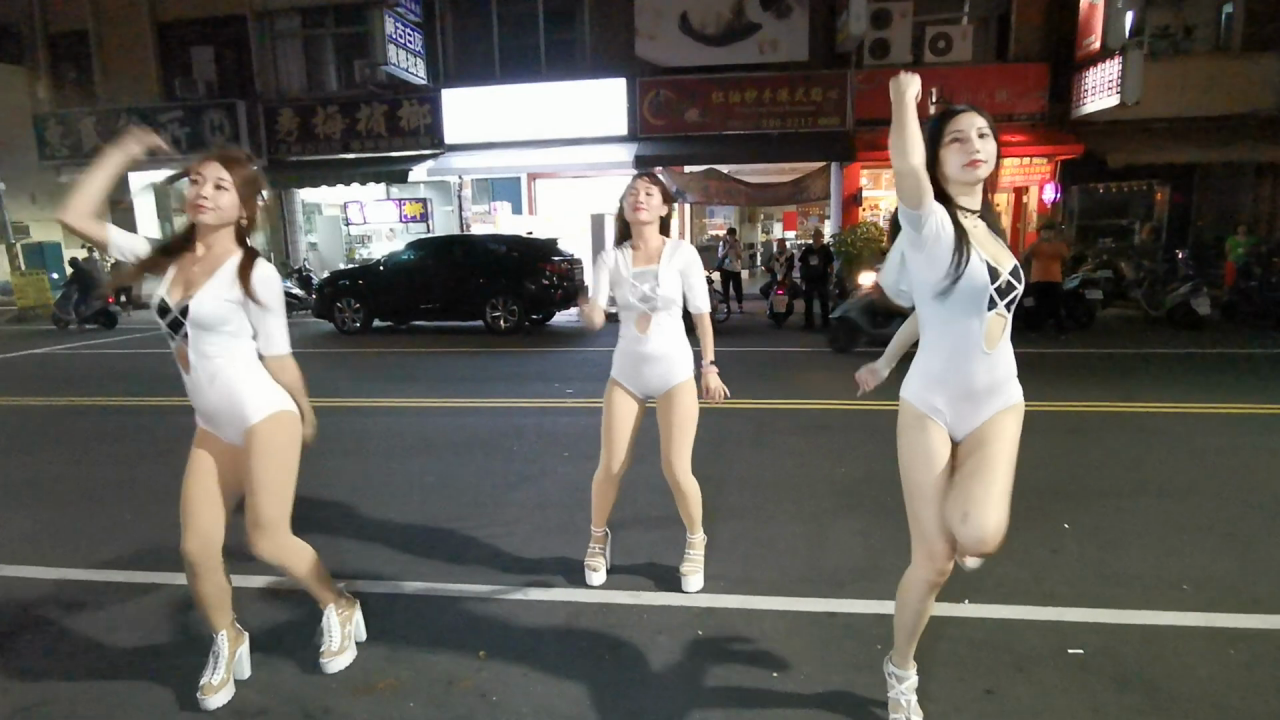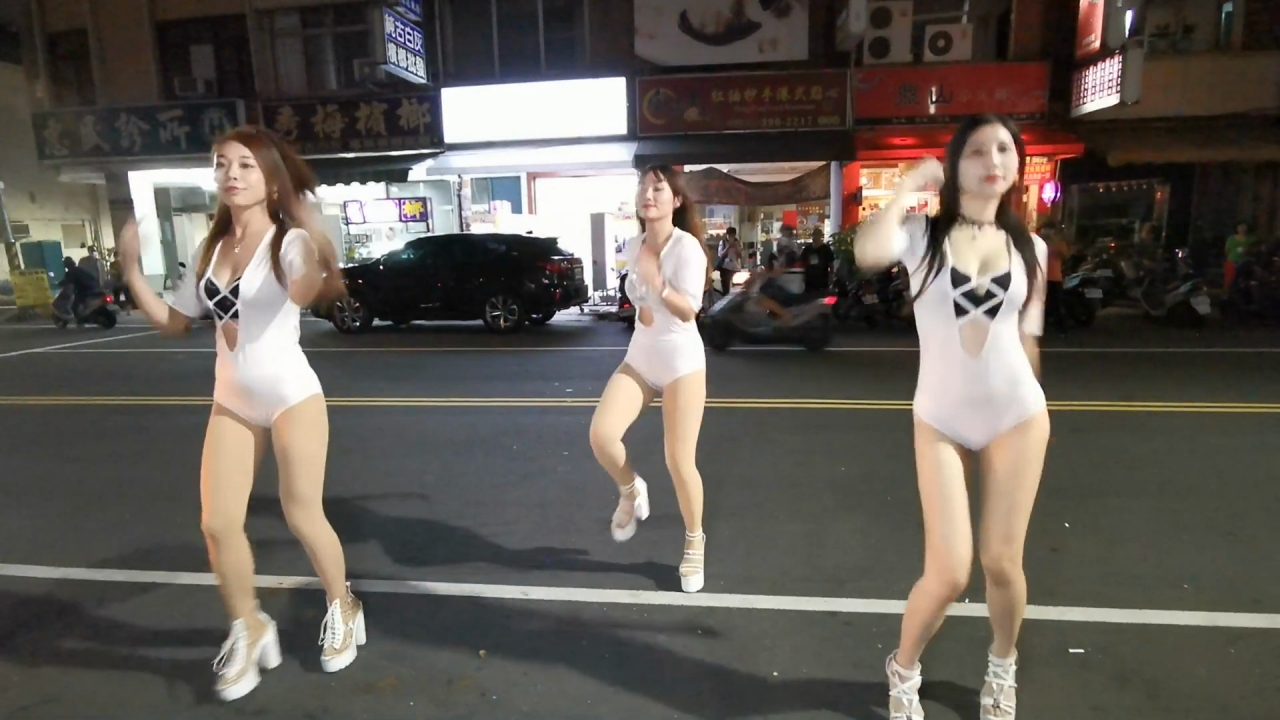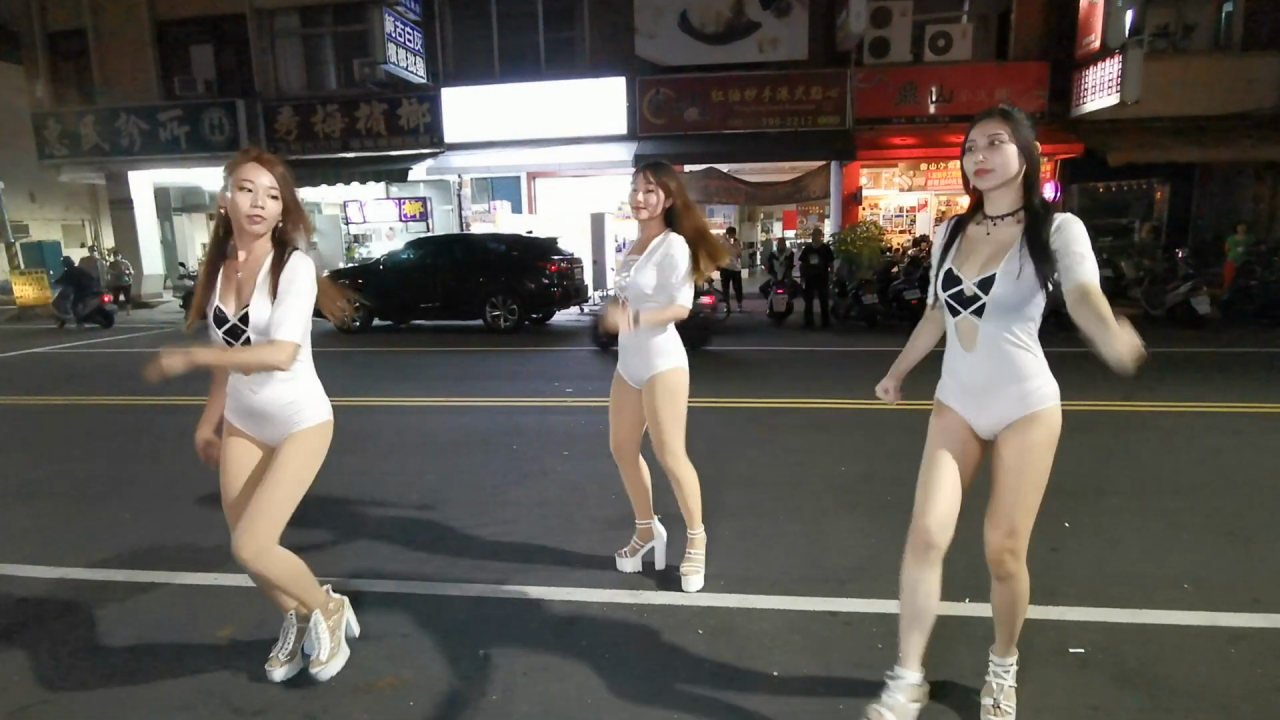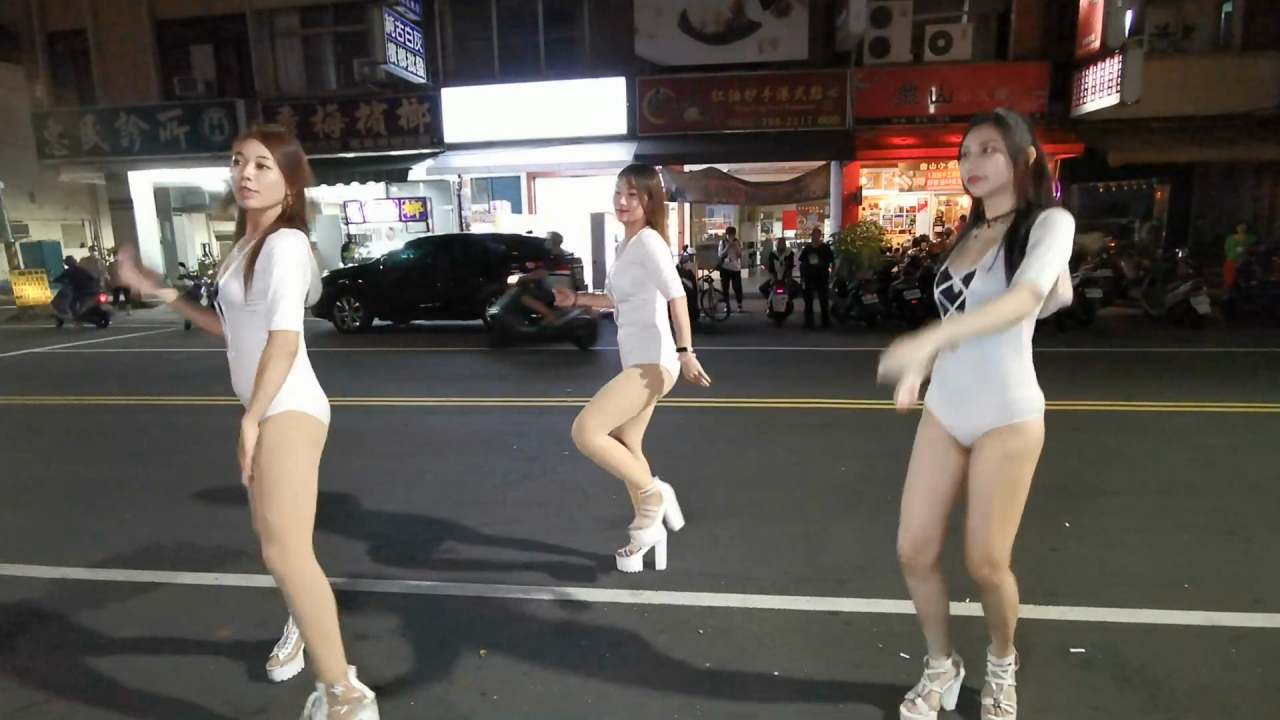
dt=0.3s
person 1, frame 1
left shoulder: (989, 230)
right shoulder: (926, 220)
right elbow: (900, 166)
left wrist: (888, 359)
right wrist: (905, 98)
left hip: (997, 405)
right hip: (929, 407)
left knee: (980, 535)
right knee: (933, 559)
left ankle: (962, 529)
person 1, frame 2
left shoulder: (1029, 247)
right shoulder: (924, 235)
left elbow: (1027, 337)
right elbow: (868, 251)
right wrist: (912, 182)
left hip: (1018, 416)
right hip: (941, 423)
left knee: (1001, 562)
right knee: (949, 572)
left ankle: (1002, 661)
person 1, frame 3
left shoulder: (1055, 229)
right shoulder: (953, 232)
left elbow: (1085, 298)
left wrist: (1110, 333)
right wrist: (898, 370)
left hip: (1026, 407)
right hip: (957, 401)
left knee: (1004, 551)
right knee: (927, 534)
left ankle: (1002, 666)
person 1, frame 4
left shoulder: (1050, 225)
right shoulder: (968, 234)
left elbow: (1023, 300)
left wrist: (928, 339)
right wrist: (914, 373)
left hip: (1008, 419)
right hip: (945, 412)
left knee: (986, 563)
right knee: (913, 552)
left ankle: (1002, 665)
right ankle: (942, 668)
person 2, frame 1
left shoulder: (255, 273)
right shoulder: (166, 258)
left elbow: (277, 356)
right elbow: (74, 217)
left wrist: (302, 417)
right wrist: (119, 157)
left hip: (265, 416)
right hip: (212, 427)
left knee: (269, 542)
right knee: (197, 546)
left ankle: (340, 607)
right ankle: (227, 640)
person 2, frame 2
left shoulder: (291, 242)
right shoulder: (211, 250)
left elbow: (302, 292)
right elbow: (175, 323)
left wrist: (320, 250)
right wrist: (133, 269)
left hip: (293, 399)
right hip: (231, 405)
left knee: (304, 518)
right knee: (218, 524)
left ankle: (343, 609)
right ankle: (249, 628)
person 2, frame 3
left shoulder: (292, 265)
right shoulder: (217, 269)
left elbow: (281, 350)
left wrist: (189, 357)
right wrist: (209, 421)
left hip: (301, 421)
right hip: (242, 426)
left knee: (252, 545)
right knee: (249, 541)
left ankle: (327, 608)
right ankle: (300, 620)
person 2, frame 4
left shoulder: (287, 243)
right shoulder: (247, 247)
left elbow: (285, 341)
right elbow: (232, 328)
left wrist: (250, 418)
right wrist: (162, 292)
left hip: (291, 409)
right hip: (265, 409)
left knee: (285, 553)
right knee: (278, 542)
right ankle: (304, 625)
person 3, frame 1
left shoulder: (682, 253)
right shoulder: (611, 258)
left elbow: (701, 314)
right elbow: (598, 314)
left wrist: (710, 366)
right wrist: (590, 310)
left hip: (674, 373)
right hip: (626, 372)
left knee: (676, 469)
right knee: (610, 465)
left ankle: (695, 543)
right ankle: (598, 538)
person 3, frame 2
left shoulder: (688, 246)
right shoulder: (634, 246)
left elbow: (688, 311)
left wrist: (657, 283)
left hip: (682, 362)
right hip: (639, 360)
left knee: (680, 462)
right knee: (600, 436)
left ankle: (694, 544)
right ankle: (631, 489)
person 3, frame 3
left shoulder: (673, 245)
right shoulder: (633, 247)
left elbow: (681, 307)
left wrist: (630, 319)
left hip: (661, 363)
right hip: (630, 363)
left knee: (671, 458)
right knee: (621, 449)
left ankle: (695, 543)
right ankle: (647, 529)
person 3, frame 4
left shoulder: (649, 242)
right shoulder: (629, 244)
left elbow: (676, 295)
left wrist: (685, 350)
right wrist: (577, 300)
left hip: (651, 363)
right hip: (637, 361)
left knee: (585, 432)
right knee: (625, 444)
left ankle: (654, 493)
right ankle: (647, 529)
